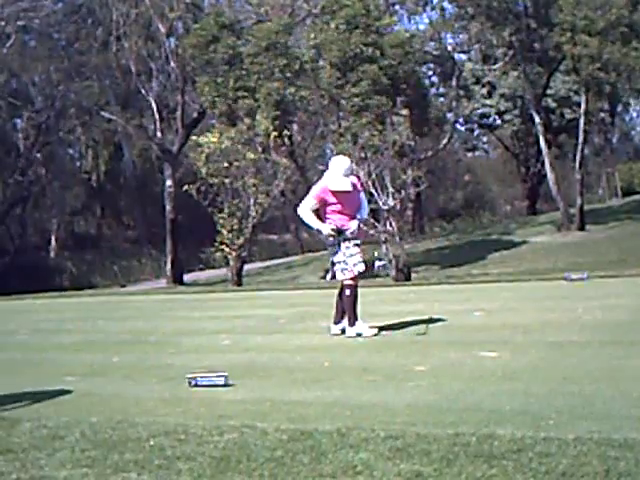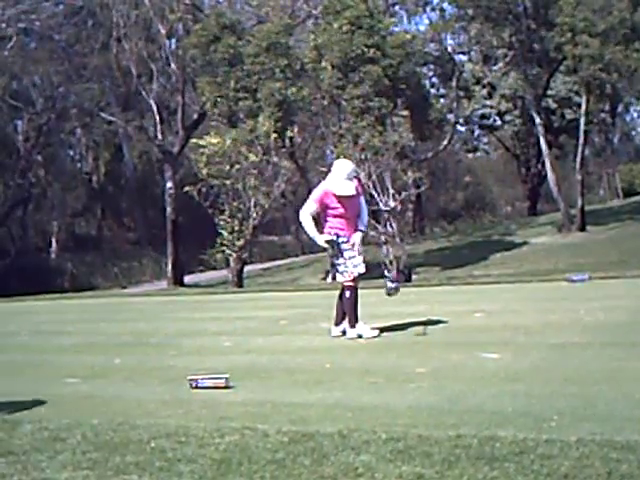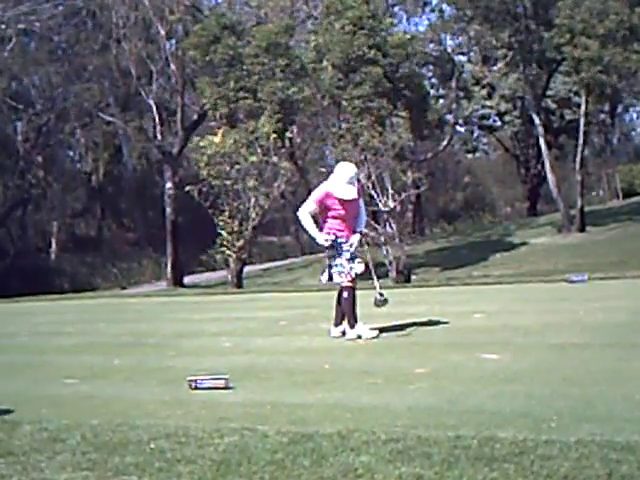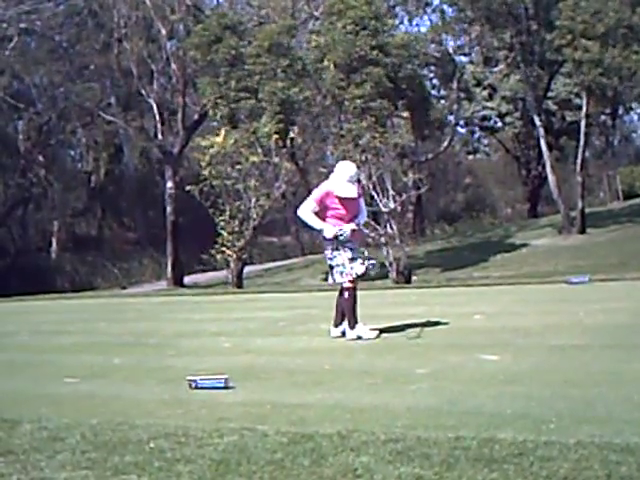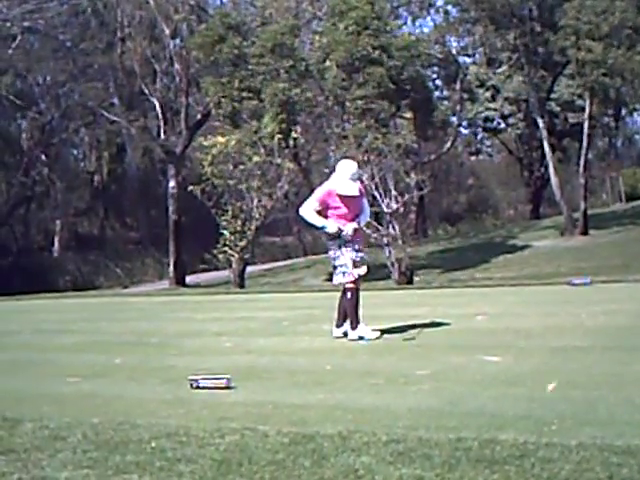
dt=0.3s
person 1, frame 1
left shoulder: (355, 182)
right shoulder: (323, 188)
left elbow: (364, 205)
right elbow: (303, 209)
left wrist: (357, 220)
right wrist: (320, 226)
left hip: (353, 236)
right hip: (338, 238)
left knee: (348, 280)
right knee: (350, 278)
left ankle: (337, 323)
right ankle: (353, 325)
person 1, frame 2
left shoulder: (355, 185)
right shoulder: (323, 191)
left elbow: (363, 209)
right elbow: (304, 214)
left wrist: (360, 231)
right wrist: (316, 236)
left hip: (353, 240)
right hip: (337, 240)
left knee: (349, 281)
right knee: (350, 280)
left ankle: (338, 325)
right ankle: (354, 326)
person 1, frame 3
left shoulder: (355, 188)
right shoulder: (324, 192)
left elbow: (361, 211)
right elbow: (303, 212)
left wrist: (358, 233)
right wrist: (317, 235)
left hip: (350, 241)
right hip: (335, 242)
left knee: (347, 282)
right knee: (348, 280)
left ankle: (337, 326)
right ankle: (353, 327)
person 1, frame 4
left shoulder: (355, 187)
right shoulder: (324, 191)
left elbow: (362, 211)
right elbow: (303, 210)
left wrist: (354, 225)
right wrist: (324, 227)
left hip: (352, 240)
right hip: (336, 242)
left knee: (348, 283)
right knee: (349, 281)
left ankle: (337, 326)
right ankle: (353, 327)
person 1, frame 5
left shoulder: (358, 187)
right shoulder: (327, 191)
left elbow: (365, 211)
right elbow: (305, 210)
left wrist: (355, 225)
right wrist: (325, 224)
left hip: (355, 240)
right hip: (339, 242)
left knee: (351, 283)
right knee: (351, 282)
left ankle: (340, 326)
right ankle: (355, 328)
